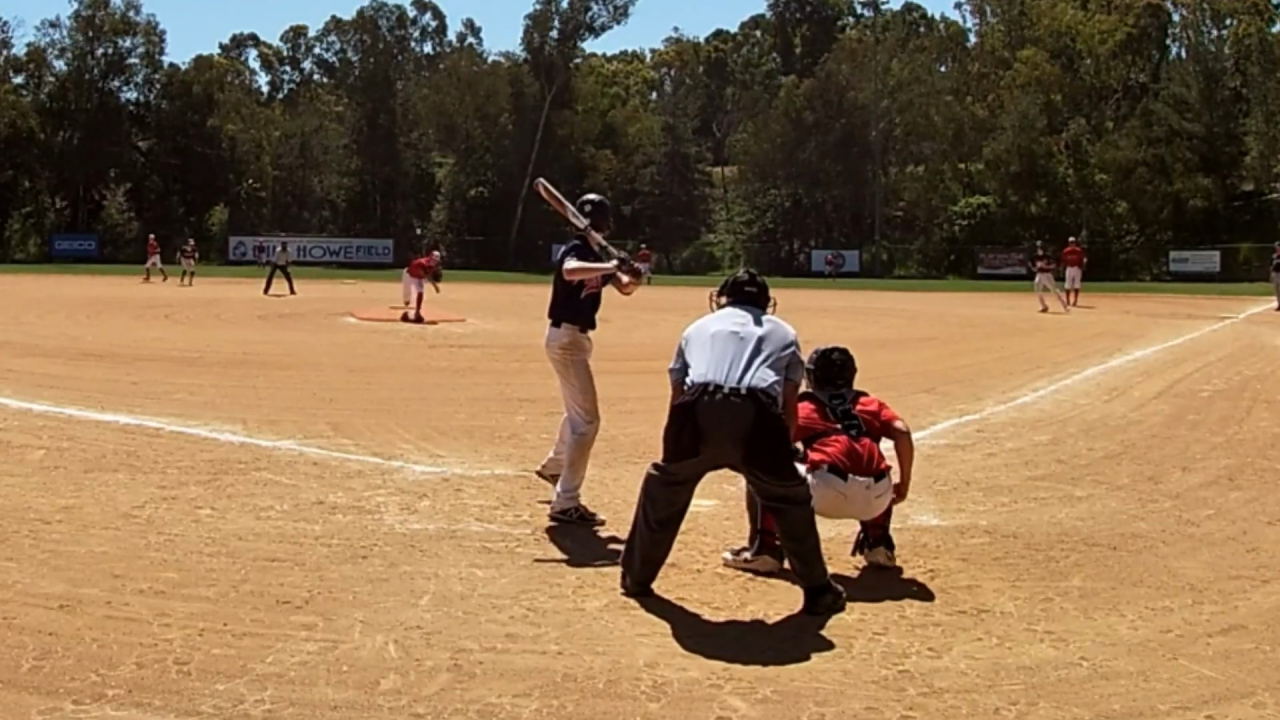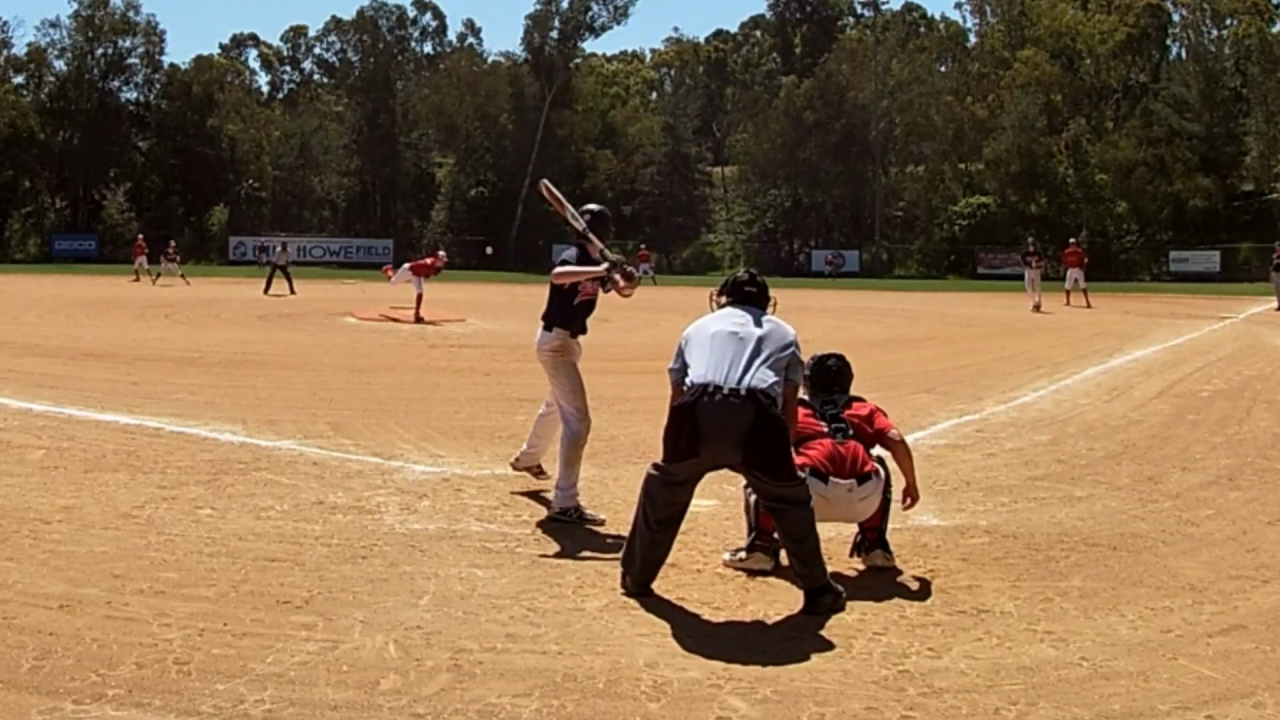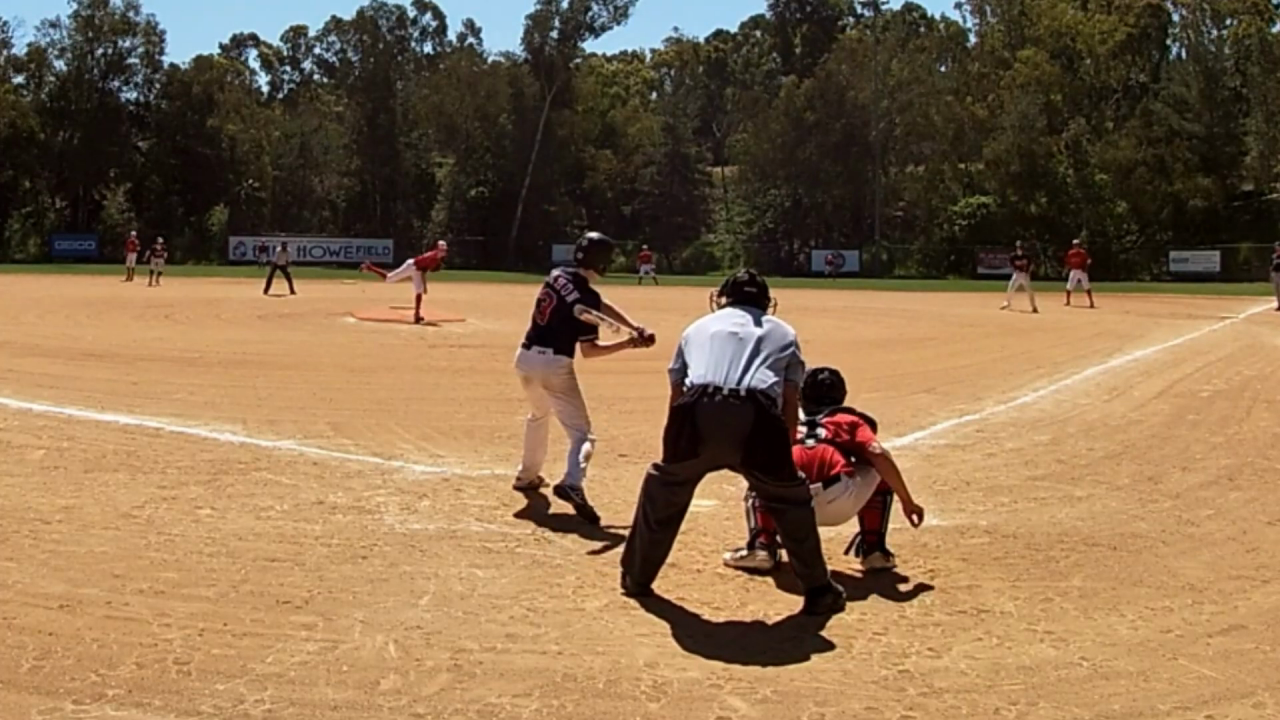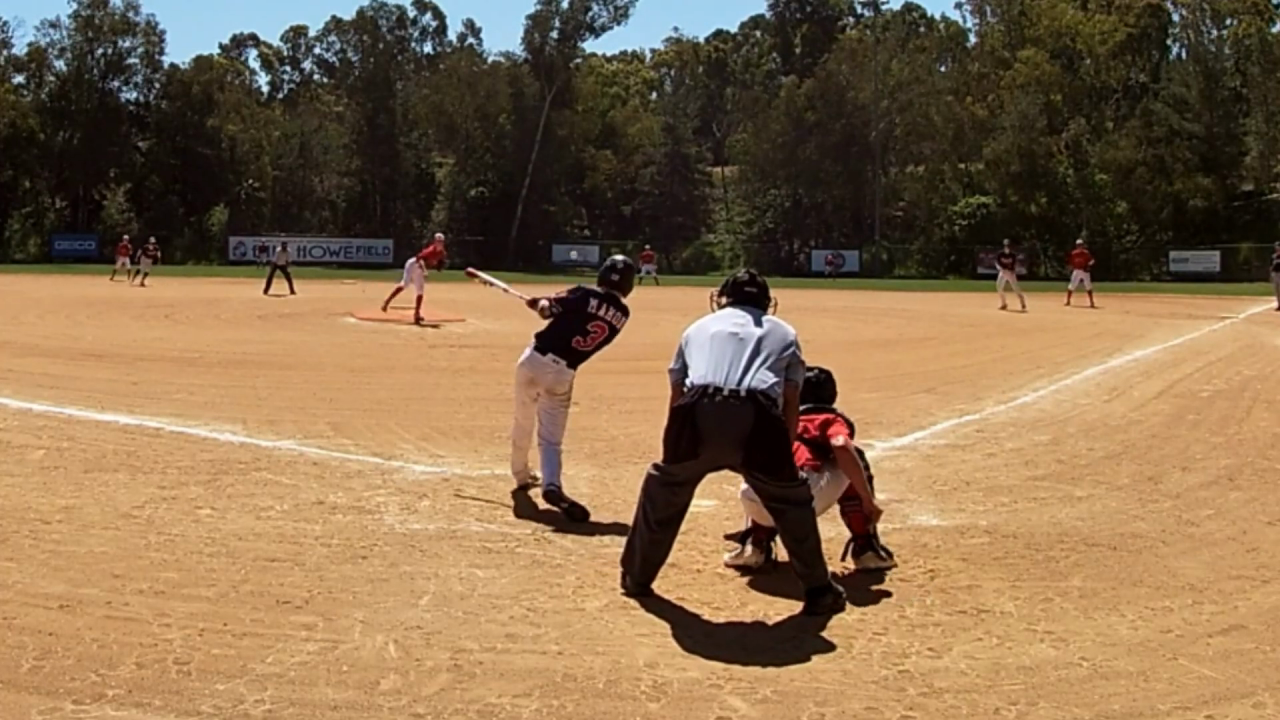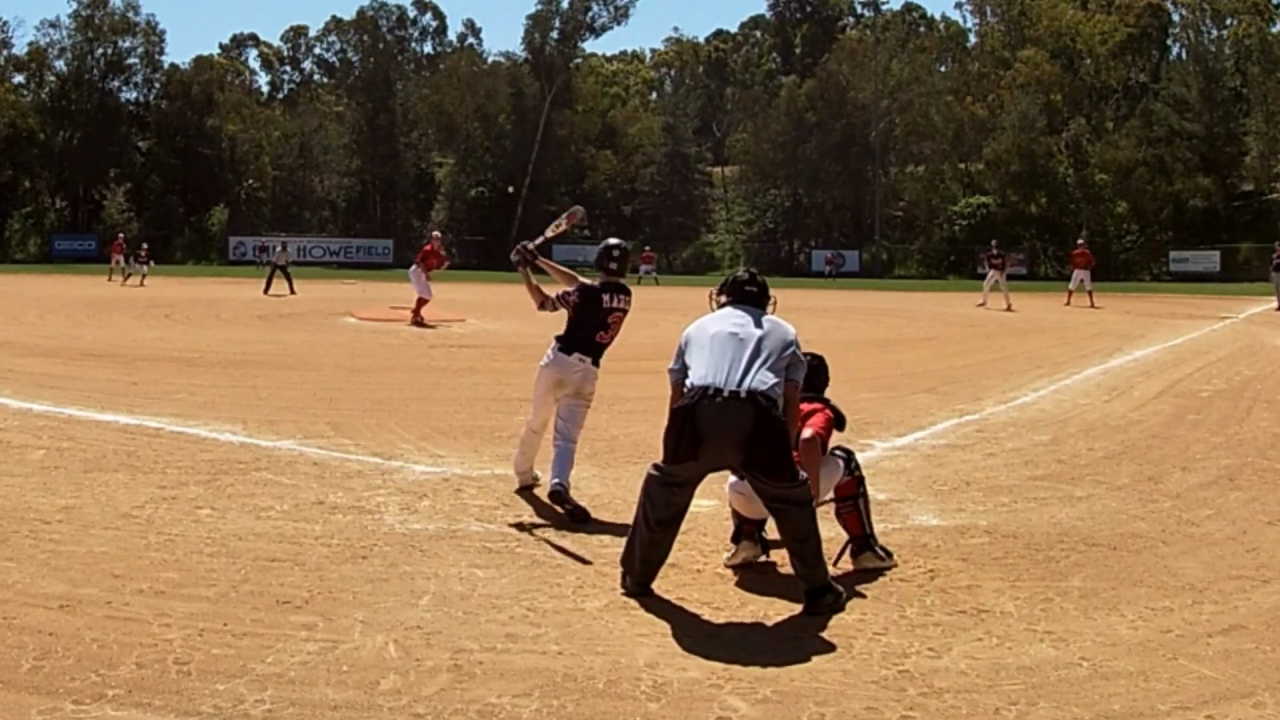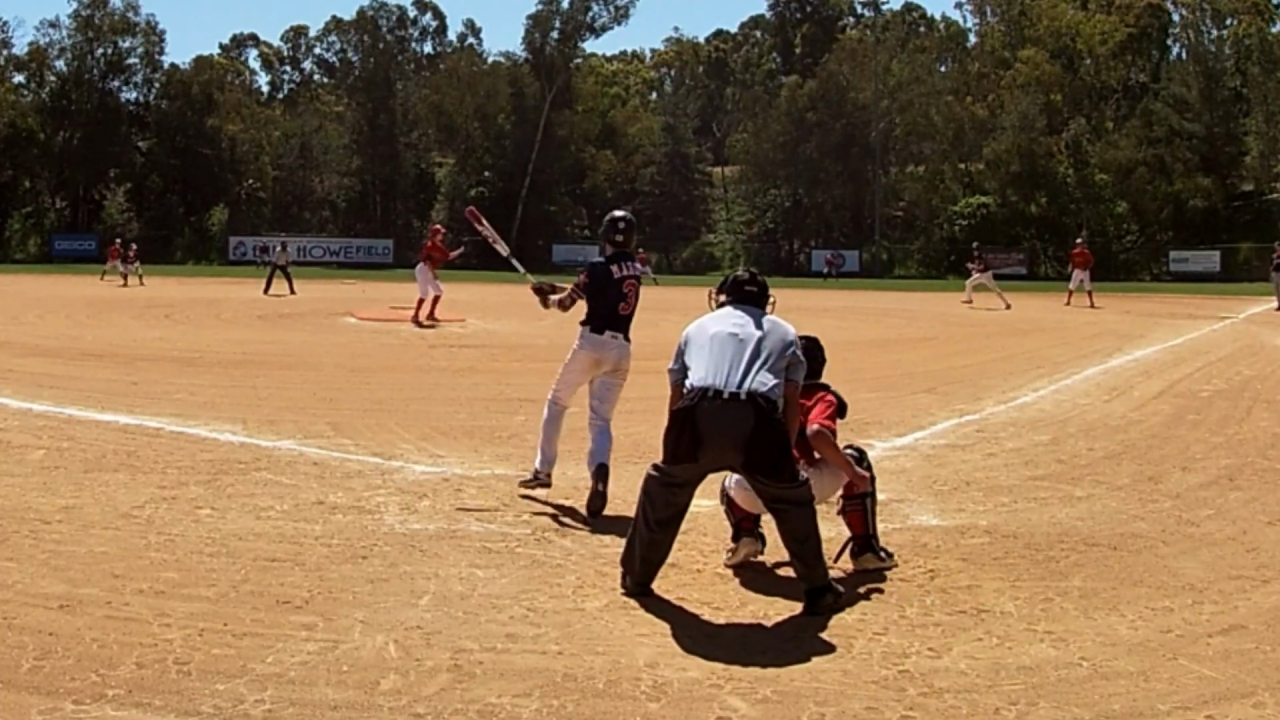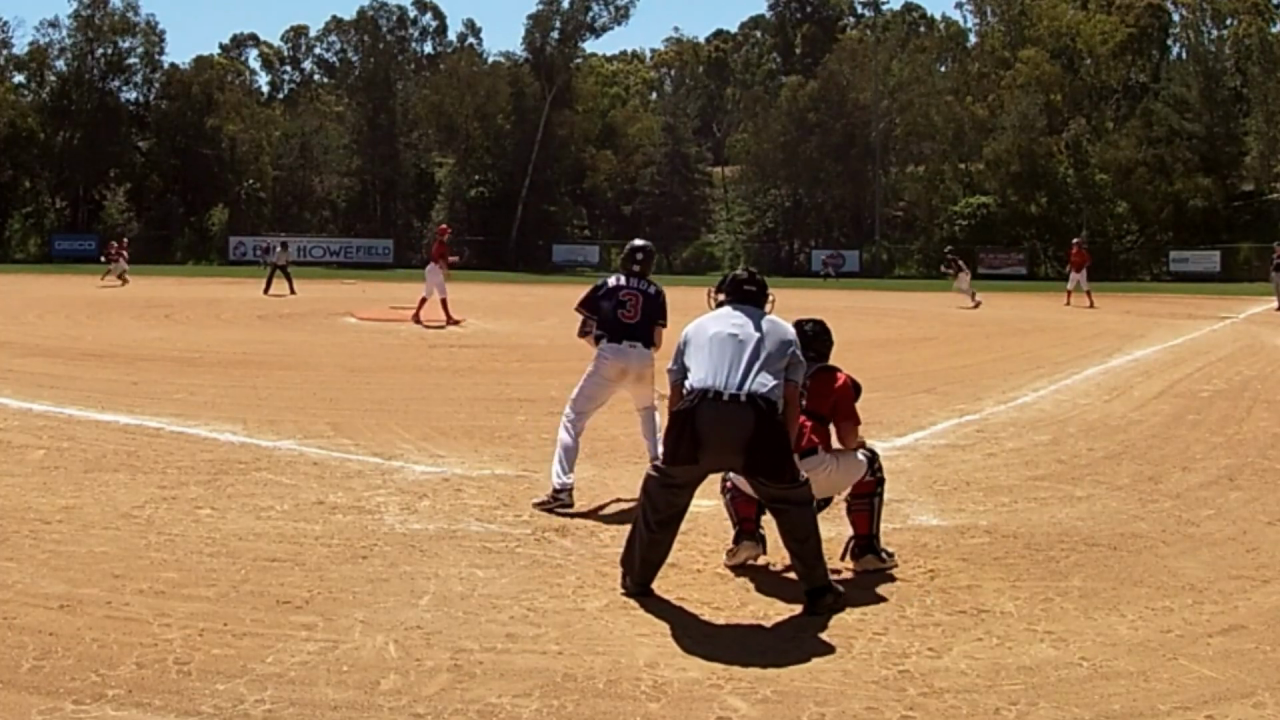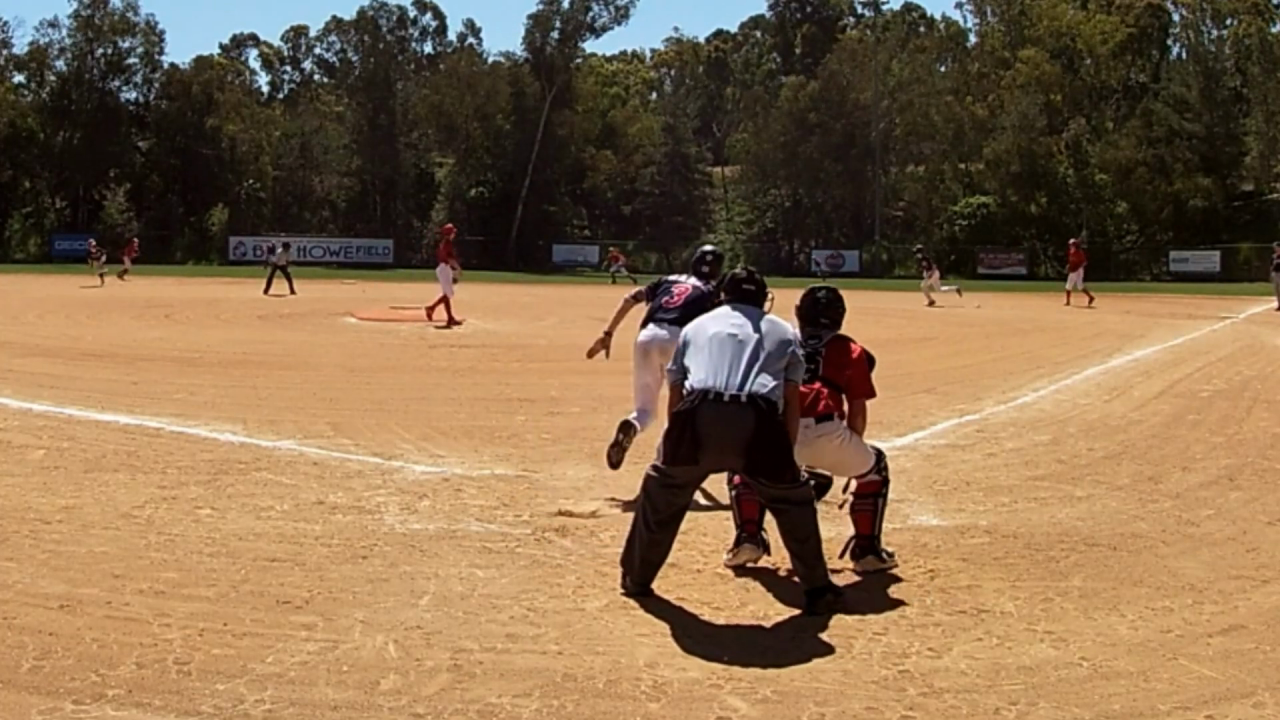
dt=0.2s
person 1, frame 1
left shoulder: (699, 327)
right shoulder: (783, 332)
left elbow: (677, 394)
right elbow: (789, 404)
left wrist: (684, 448)
right wrist: (779, 453)
left hip: (698, 414)
right hip: (757, 419)
left knee: (664, 486)
right knee: (790, 497)
left ankle: (636, 577)
right ankle: (818, 591)
person 1, frame 2
left shoulder: (698, 327)
right shoulder: (783, 333)
left elbow: (676, 394)
right elbow: (789, 404)
left wrist: (683, 448)
right wrist: (779, 453)
left hip: (697, 414)
right hip: (757, 420)
left knee: (664, 488)
right knee: (790, 498)
left ankle: (636, 577)
right ankle: (819, 591)
person 1, frame 3
left shoulder: (698, 327)
right shoulder: (783, 333)
left elbow: (676, 395)
right elbow: (789, 404)
left wrist: (682, 450)
right wrist: (781, 454)
left hip: (697, 415)
right hip: (757, 420)
left knee: (663, 488)
right knee: (791, 498)
left ankle: (636, 577)
right ankle: (819, 591)
person 1, frame 4
left shoulder: (699, 327)
right shoulder: (783, 333)
left elbow: (676, 395)
right elbow: (790, 403)
left wrist: (681, 450)
right wrist: (782, 454)
left hip: (698, 416)
right hip: (757, 421)
left knee: (663, 488)
right knee: (792, 498)
left ankle: (636, 578)
right ankle: (819, 591)
person 1, frame 5
left shoulder: (699, 327)
right shoulder: (784, 332)
left elbow: (677, 395)
right elbow: (791, 402)
left wrist: (682, 449)
right wrist: (782, 453)
left hip: (698, 417)
right hip: (757, 421)
left knee: (663, 489)
right knee: (792, 498)
left ankle: (636, 578)
right ankle: (819, 591)
person 1, frame 6
left shoulder: (698, 326)
right shoulder: (784, 333)
left elbow: (676, 395)
right elbow: (792, 401)
left wrist: (681, 449)
right wrist: (782, 453)
left hip: (699, 418)
right hip: (757, 422)
left knee: (663, 489)
right knee: (793, 499)
left ankle: (637, 578)
right ankle: (819, 591)
person 1, frame 7
left shoulder: (697, 326)
right shoulder: (784, 332)
left elbow: (676, 394)
right elbow: (791, 401)
left wrist: (676, 449)
right wrist: (782, 453)
left hip: (699, 419)
right hip: (757, 423)
left knee: (662, 489)
right knee: (793, 499)
left ankle: (637, 578)
right ankle: (819, 591)
person 1, frame 8
left shoulder: (696, 326)
right shoulder: (783, 332)
left elbow: (675, 394)
right elbow: (791, 400)
left wrist: (677, 447)
right wrist: (783, 453)
left hip: (699, 419)
right hip: (758, 423)
left knee: (662, 489)
right knee: (793, 499)
left ankle: (637, 578)
right ankle: (818, 590)
person 2, frame 1
left shoulder: (595, 255)
right shoulder: (575, 249)
left elbow: (625, 289)
right elbow: (569, 272)
left wrist: (631, 275)
right wrist: (612, 267)
left hip: (574, 338)
right hip: (566, 339)
left knee: (577, 411)
right knee: (585, 420)
left ankle: (553, 466)
right ankle: (565, 504)
person 2, frame 2
left shoulder: (595, 262)
right shoulder: (573, 258)
left elbow: (624, 291)
right elbow: (557, 276)
left wrist: (628, 278)
right wrist: (600, 270)
left hip: (563, 341)
right hip: (556, 342)
left knee: (557, 405)
right knee: (577, 420)
left ankle: (527, 457)
right ankle: (564, 504)
person 2, frame 3
left shoulder: (557, 275)
right shoulder: (586, 297)
right elbow: (589, 352)
left wrist: (635, 328)
right wrist: (629, 343)
left hip: (526, 359)
right hip: (555, 365)
left knee: (539, 416)
right knee: (581, 433)
left ankle: (527, 475)
right ankle: (572, 485)
person 2, frame 4
left shoulder: (582, 295)
right shoulder: (621, 316)
left elbow: (546, 311)
left wrist: (541, 302)
right wrist: (548, 302)
left hip: (532, 361)
right hip: (560, 374)
left knee: (523, 423)
right knee: (551, 439)
left ankle: (522, 475)
right ankle: (552, 486)
person 2, frame 5
left shoulder: (589, 293)
right shoulder: (625, 296)
left elbow: (544, 304)
left wrist: (525, 270)
right wrist: (538, 260)
left hip: (559, 363)
right hip: (587, 374)
left knee: (537, 424)
right knee: (567, 438)
left ankle: (525, 476)
right ankle: (559, 486)
person 2, frame 6
left shoulder: (598, 267)
right shoulder: (637, 268)
left elbow: (565, 303)
left wrist: (548, 297)
right wrist: (557, 291)
left hip: (592, 344)
right hip: (621, 350)
left knee: (557, 403)
right knee: (600, 420)
left ankle: (543, 470)
right ankle: (598, 469)
person 2, frame 7
left shoulder: (605, 284)
right shoulder: (656, 292)
left elbow: (584, 332)
right elbow: (657, 342)
left hip: (609, 355)
right hip: (641, 358)
left knee: (572, 419)
right knee: (648, 408)
left ankle: (562, 489)
right ankle: (657, 461)
person 2, frame 8
left shoulder: (667, 280)
right shoulder: (710, 293)
left elbow: (630, 299)
left wrist: (607, 333)
left hip: (648, 337)
right hip: (677, 341)
left knee: (646, 411)
left ankle: (631, 426)
person 3, frame 1
left shoulder: (800, 408)
right shoulder: (871, 404)
right elbow: (902, 432)
right wrist: (904, 482)
right hip: (873, 498)
left ankle: (763, 550)
right ankle: (879, 545)
person 3, frame 2
left shoulder: (795, 412)
right shoulder: (865, 409)
right elbow: (896, 441)
right wrist: (911, 485)
left hip: (812, 492)
right hip: (862, 500)
right knee: (878, 470)
left ankle: (759, 548)
right ankle: (876, 548)
person 3, frame 3
right shoulder: (850, 420)
right elbow: (878, 454)
right wrist: (907, 502)
right hip: (837, 502)
right knee: (878, 471)
left ankle: (760, 547)
right ankle: (874, 550)
person 3, frame 4
right shoulder: (830, 419)
right elbow: (841, 446)
right wrist: (868, 500)
left hip: (758, 503)
right knee: (854, 460)
left ankle: (754, 544)
right ankle: (867, 549)
person 3, frame 5
right shoulder: (820, 410)
right elbow: (808, 440)
right wrist: (811, 496)
left hip: (743, 496)
right knee: (843, 461)
left ankle: (746, 538)
right ankle: (865, 550)
person 3, frame 6
right shoulder: (822, 398)
right elbow: (817, 434)
right wrist: (853, 471)
left hip: (748, 492)
left knee: (733, 482)
right knee: (855, 459)
left ankle: (746, 535)
right ankle: (866, 550)
person 3, frame 7
right shoulder: (837, 380)
right elbow: (848, 438)
right wrist: (858, 446)
right hip: (812, 471)
left knee: (734, 476)
right knee: (867, 464)
left ankle: (746, 538)
right ankle: (867, 550)
person 3, frame 8
right shoulder: (852, 351)
right elbow: (857, 411)
right wrist: (850, 452)
right hip: (825, 433)
right knee: (874, 467)
left ankle: (748, 540)
right ankle: (867, 551)
